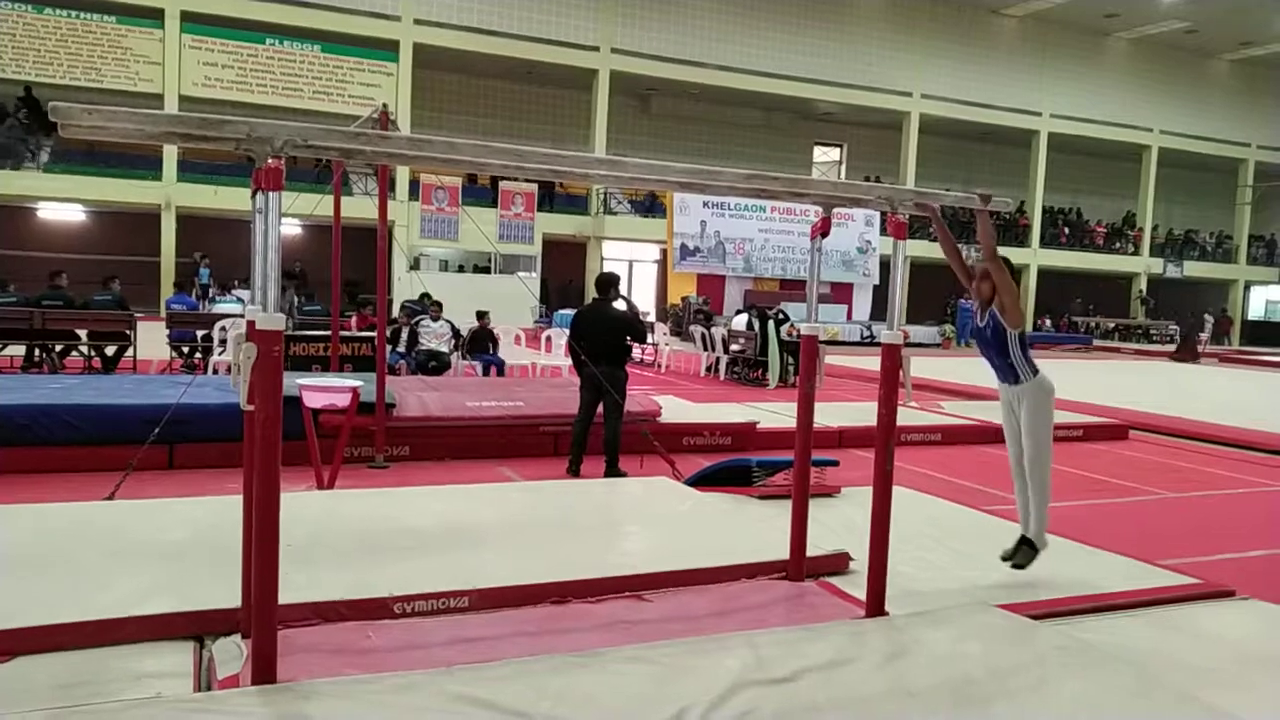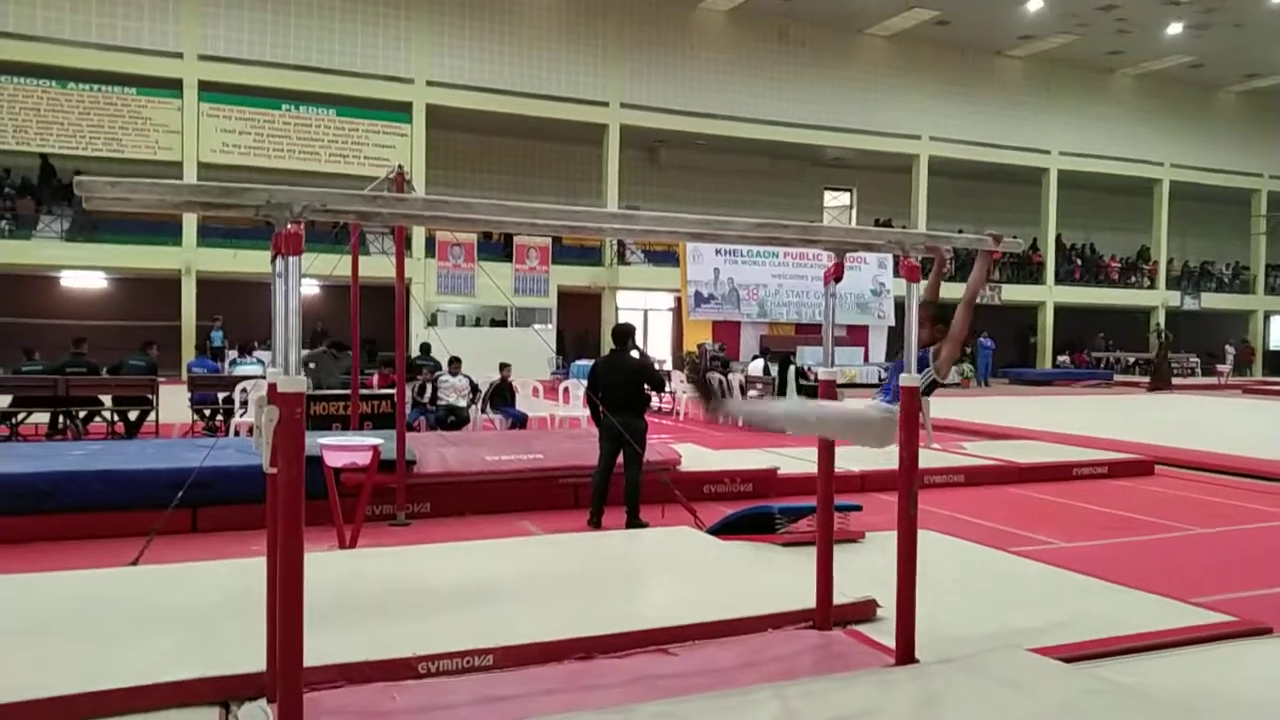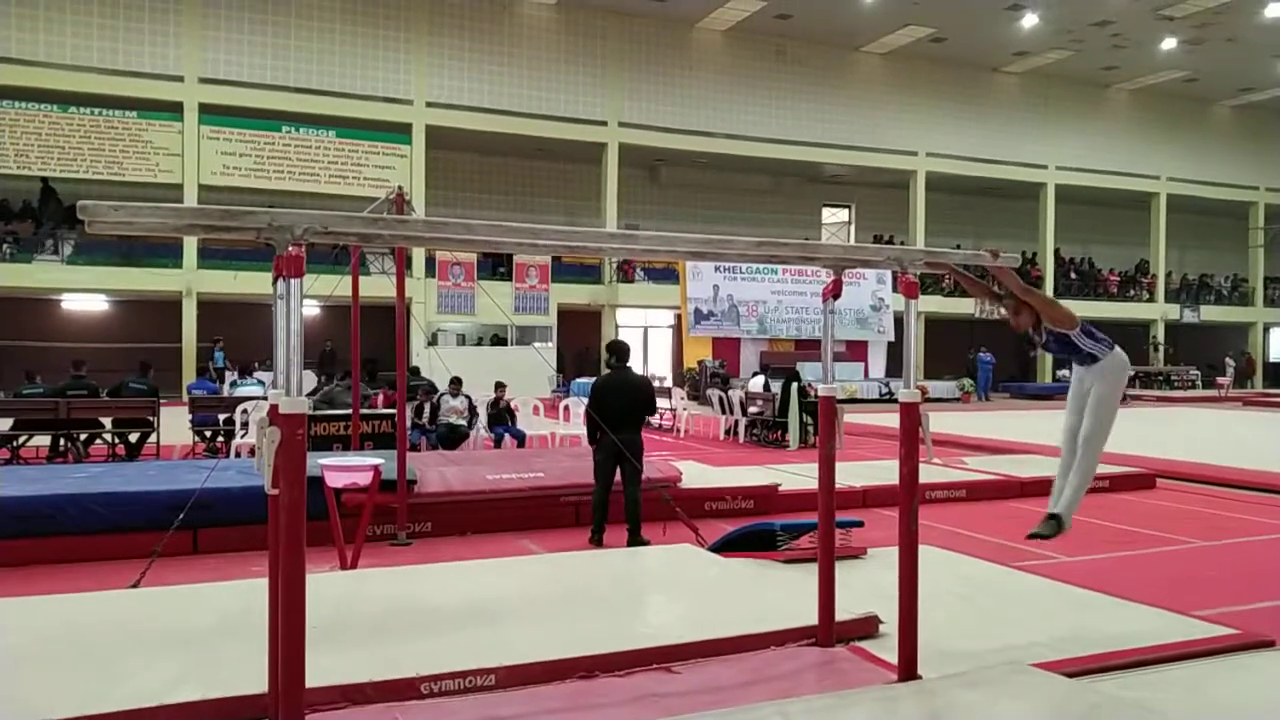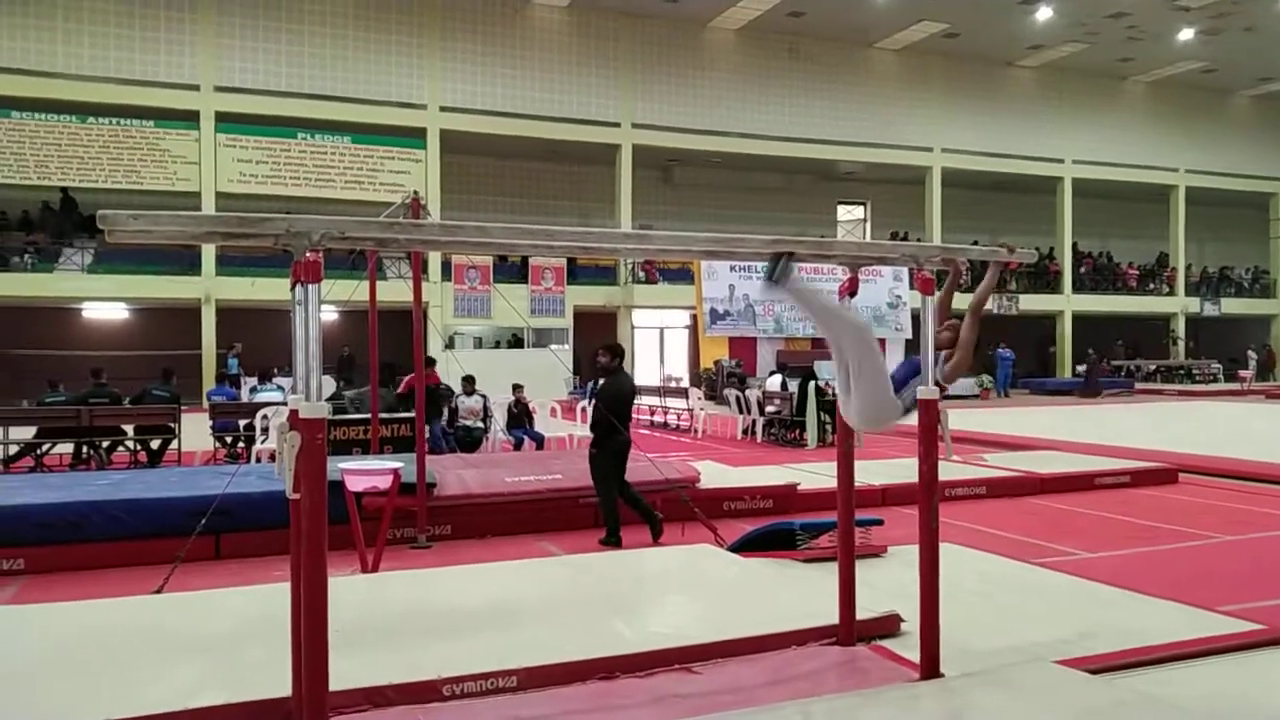
dt=1s
person 1, frame 1
left shoulder: (1007, 304)
right shoulder: (980, 305)
left elbow: (991, 257)
right elbow: (955, 258)
left wrist: (982, 213)
right wrist: (935, 218)
left hip: (1032, 391)
right hip: (1007, 392)
left knee: (1035, 465)
right knee: (1019, 465)
left ankle: (1035, 535)
right ankle: (1027, 533)
person 1, frame 2
left shoulder: (942, 355)
right shoulder: (916, 348)
left elbow: (967, 300)
right elbow: (928, 299)
left wrist: (985, 258)
right wrist: (938, 263)
left hip: (886, 420)
right hip: (870, 412)
left knee: (812, 419)
right knee: (801, 414)
left ankle: (723, 407)
person 1, frame 3
left shoulder: (1054, 316)
right shoulder: (1029, 322)
left elbow: (1023, 289)
right elbow: (985, 293)
left wrist: (996, 266)
right wrist: (950, 270)
left hip: (1108, 366)
right hip: (1083, 371)
left knee: (1088, 443)
right knee: (1070, 444)
left ankle: (1060, 515)
right ankle: (1056, 513)
person 1, frame 4
left shoulder: (954, 361)
right shoulder: (937, 355)
left elbow: (974, 309)
right elbow: (941, 309)
left wrist: (994, 268)
right wrist: (953, 276)
left hip: (883, 411)
right hip: (859, 408)
left knee: (859, 334)
person 2, frame 1
left shoulder: (582, 314)
right shoulder: (621, 316)
left elbow: (573, 345)
right elbow: (642, 337)
left wrist: (581, 370)
right wrist: (635, 314)
left hip: (590, 371)
right hip: (613, 372)
left knee: (583, 417)
right knee: (613, 420)
left ankle: (574, 464)
right ankle: (611, 468)
person 2, frame 2
left shoulder: (600, 365)
right shoulder: (639, 365)
left elbow: (591, 396)
right elbow: (660, 386)
left wrist: (599, 421)
right wrist: (647, 361)
left hip: (609, 421)
right hip: (633, 422)
left knee: (603, 468)
right knee: (632, 470)
left ankle: (595, 516)
right ankle: (632, 518)
person 2, frame 3
left shoulder: (602, 382)
right shoulder: (643, 382)
left elbow: (592, 414)
right elbow: (651, 410)
left wrist: (592, 440)
left hip: (607, 440)
right hip: (632, 439)
left knee: (602, 487)
right knee: (632, 488)
left ankle: (597, 534)
right ankle: (634, 535)
person 2, frame 4
left shoulder: (611, 385)
right shoulder: (626, 381)
left elbow: (604, 419)
left wrist: (595, 444)
left hip: (607, 441)
right hip: (622, 438)
left knee: (606, 489)
right knee: (619, 483)
left ankle: (613, 535)
right ankle: (652, 517)
